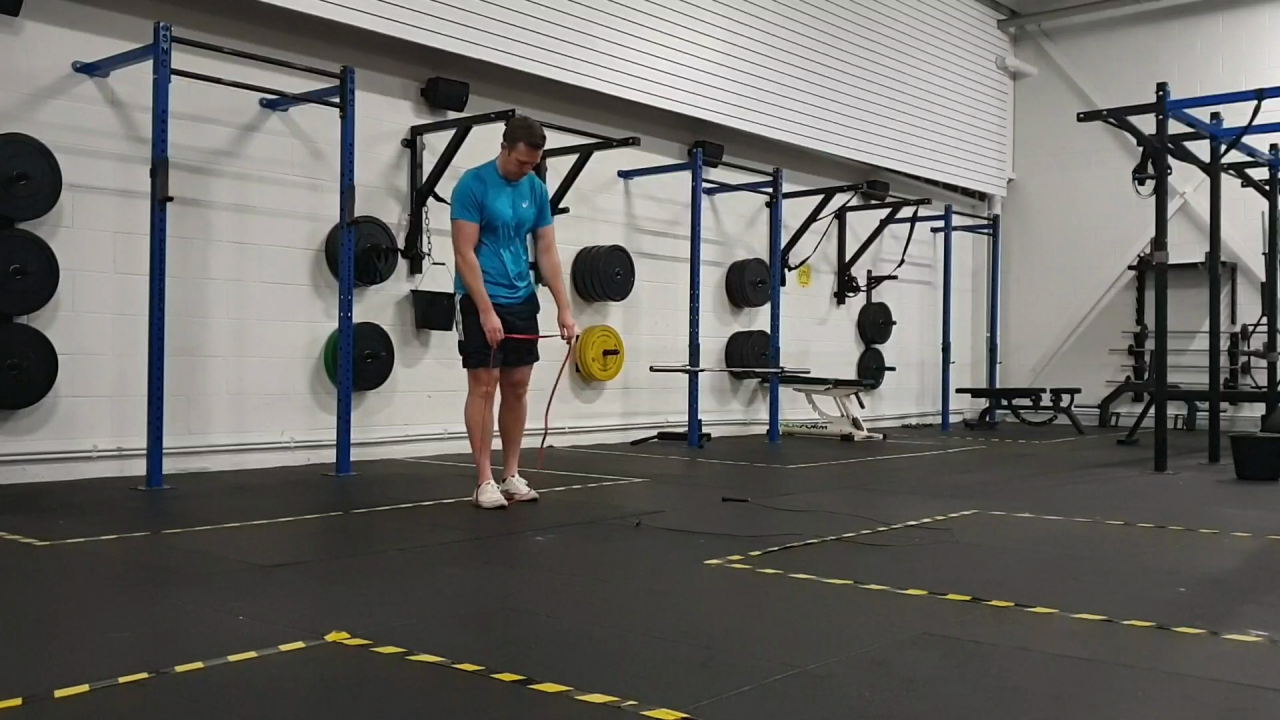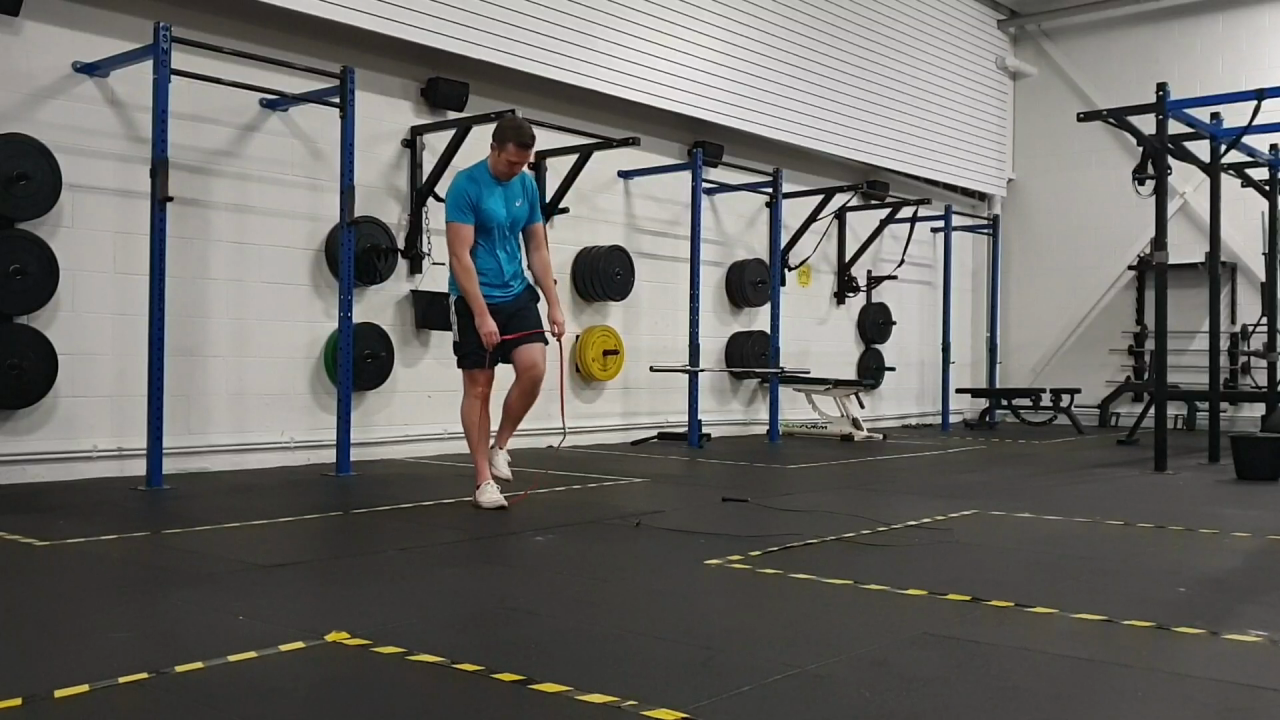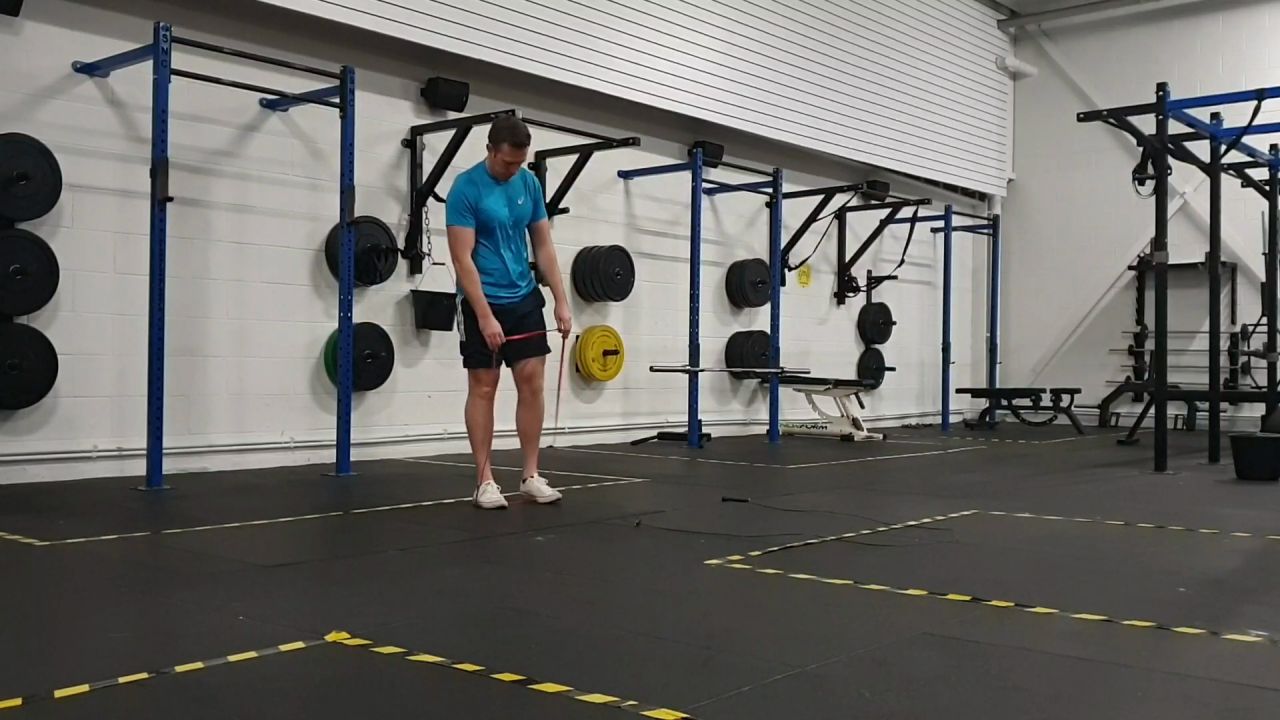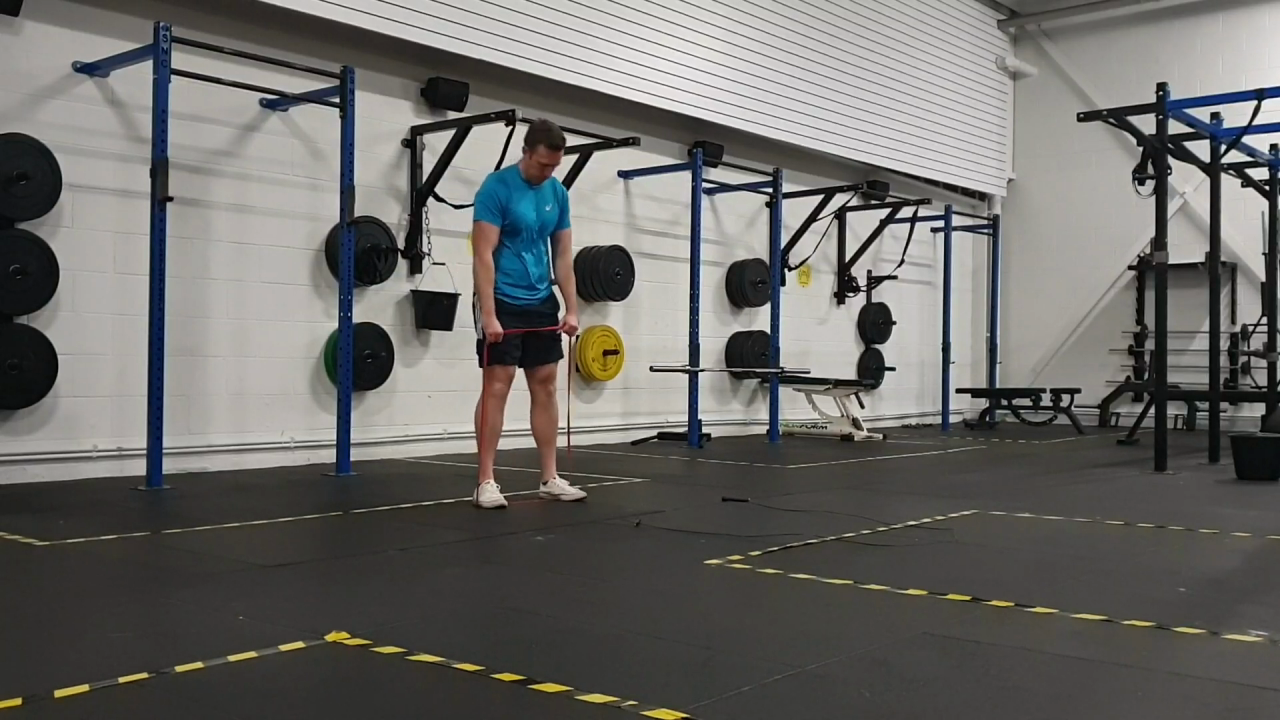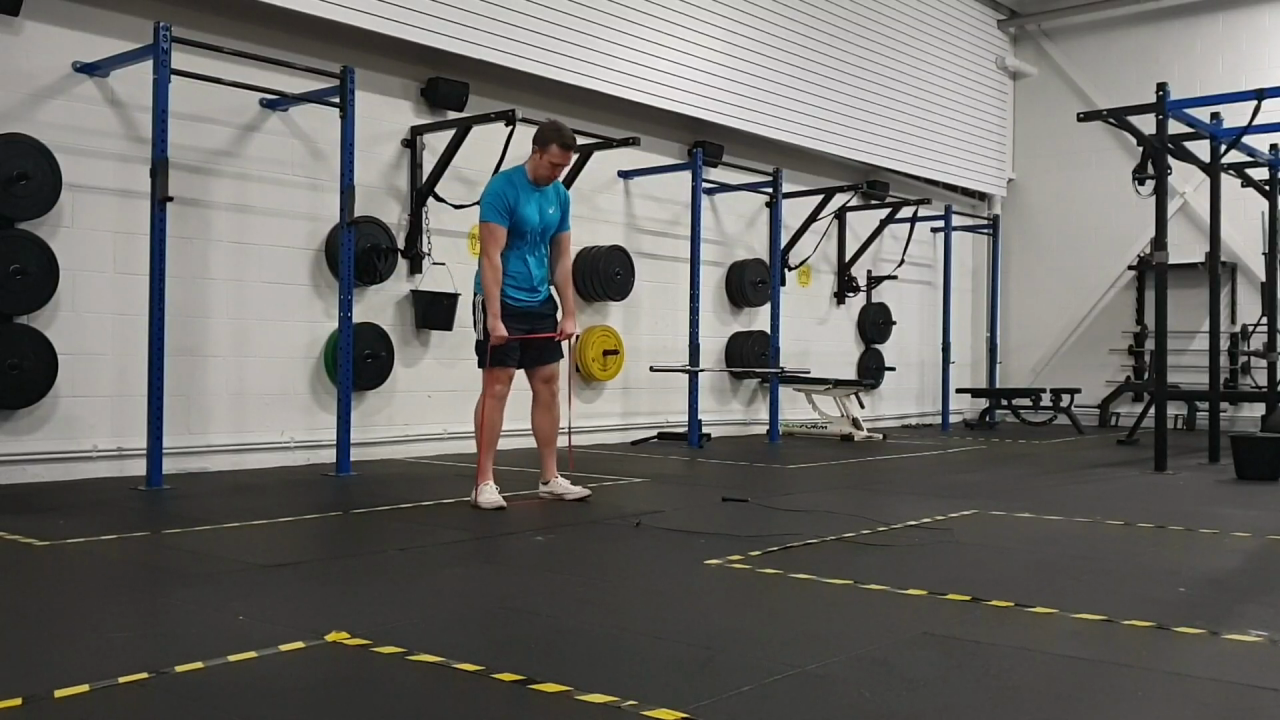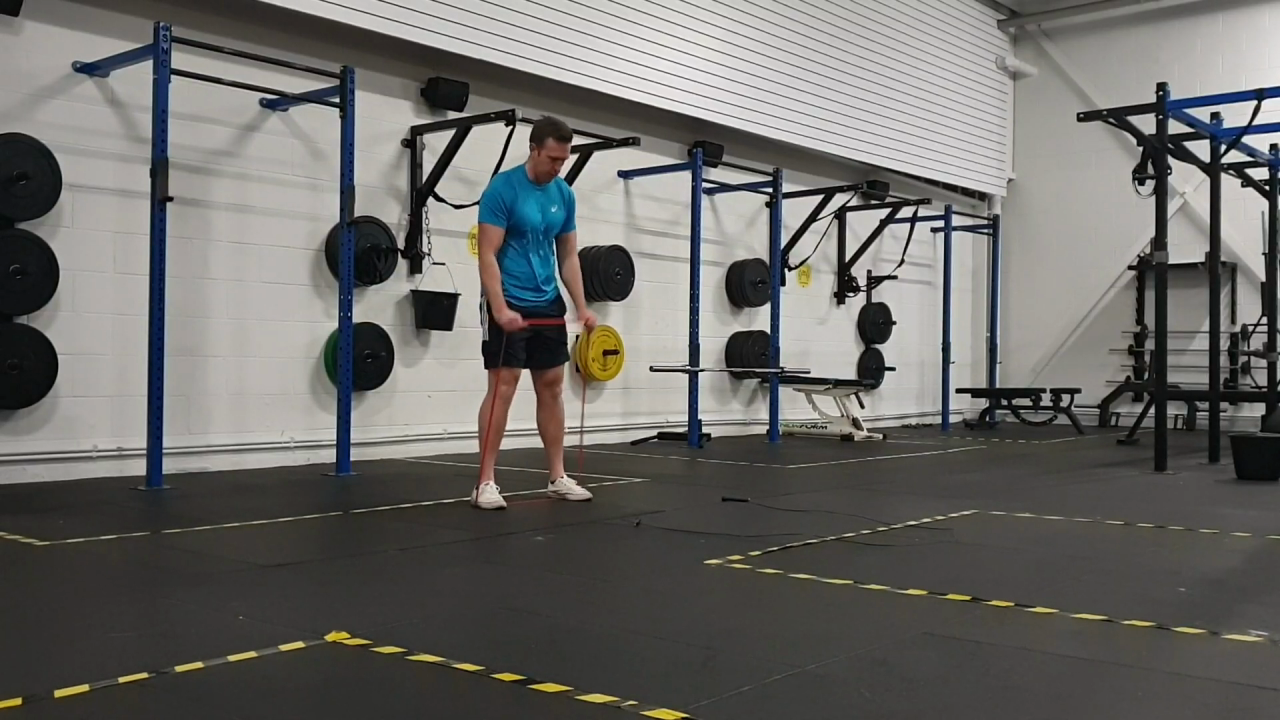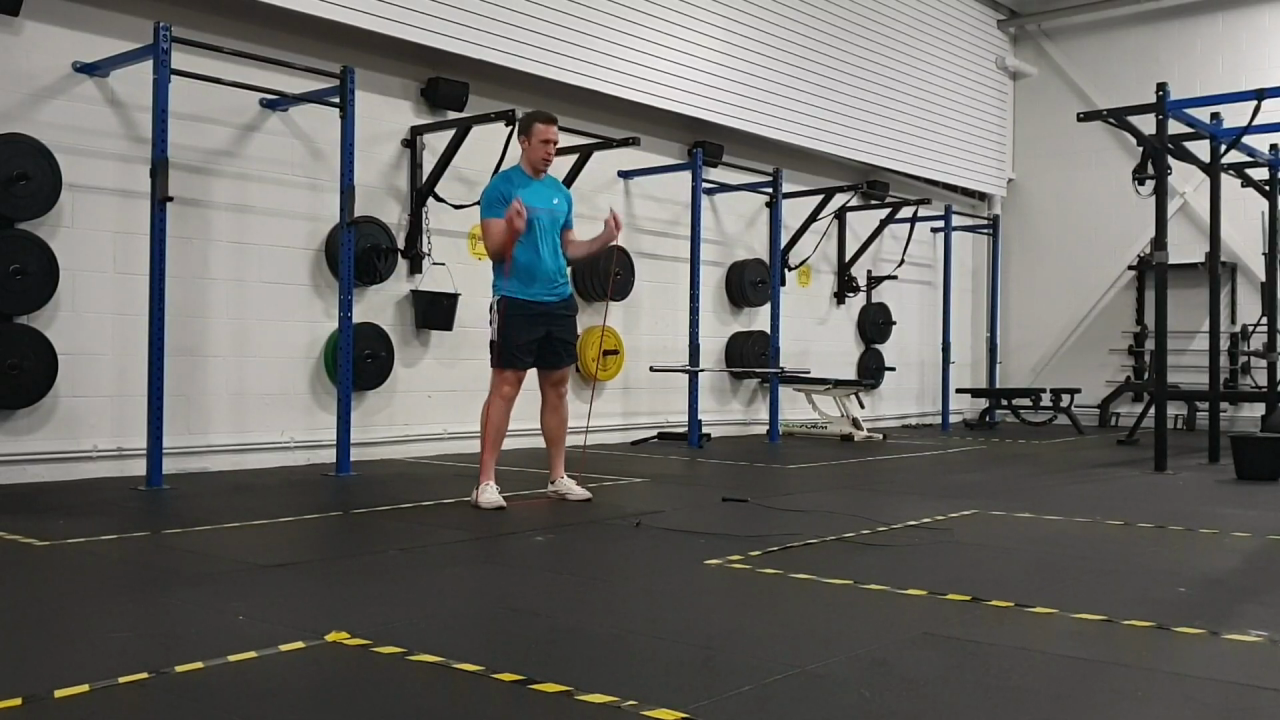
dt=0.4s
person 1, frame 1
left shoulder: (536, 190)
right shoulder: (473, 185)
left elbow: (547, 252)
right elbow: (465, 253)
left wrist: (564, 309)
right wrist: (486, 311)
left hip: (522, 300)
right hip: (480, 300)
left knee: (517, 388)
right knee: (483, 386)
left ankle: (511, 475)
right ankle: (485, 480)
person 1, frame 2
left shoulder: (528, 186)
right shoulder: (466, 186)
left elbow: (538, 249)
right elbow: (460, 256)
left wrist: (554, 304)
right wrist: (482, 315)
left hip: (517, 293)
right hip: (474, 299)
left knee: (534, 367)
right knee: (478, 386)
left ankle: (499, 445)
right ankle: (484, 480)
person 1, frame 3
left shoulder: (530, 184)
right shoulder: (466, 188)
left elbow: (543, 246)
right elbow: (462, 258)
left wrist: (561, 301)
right wrist: (485, 316)
left hip: (525, 298)
right hip: (481, 301)
left knee: (532, 382)
right knee: (483, 387)
left ankle: (531, 475)
right ankle: (485, 481)
person 1, frame 4
left shoulder: (558, 193)
right shoulder: (497, 188)
left elbow: (563, 256)
right elbow: (483, 255)
left wrist: (571, 309)
right wrist: (488, 314)
left hip: (541, 302)
right hip: (503, 302)
left knee: (545, 386)
right knee: (497, 385)
left ankle: (550, 477)
right ankle: (486, 480)
person 1, frame 5
left shoulder: (560, 196)
right shoulder: (502, 188)
left elbow: (561, 259)
right elbow: (491, 256)
left wrist: (569, 314)
right wrist: (494, 316)
left hip: (540, 303)
right hip: (501, 301)
left knee: (548, 386)
right knee: (497, 387)
left ankle: (550, 478)
right ankle: (484, 482)
person 1, frame 6
left shoulder: (564, 195)
right shoulder: (502, 189)
left elbow: (568, 257)
right elbow: (488, 255)
left wrist: (582, 307)
right wrist: (499, 308)
left hip: (547, 304)
right hip: (509, 305)
left knee: (552, 388)
right knee: (503, 387)
left ankle: (557, 477)
right ankle: (485, 482)
person 1, frame 7
left shoulder: (560, 192)
right shoulder: (502, 186)
right elbow: (494, 248)
left wrist: (603, 239)
right wrist: (512, 229)
left hip: (560, 302)
right hip: (517, 302)
left knee: (557, 388)
right knee: (505, 387)
left ankle: (558, 477)
right ankle: (486, 481)
